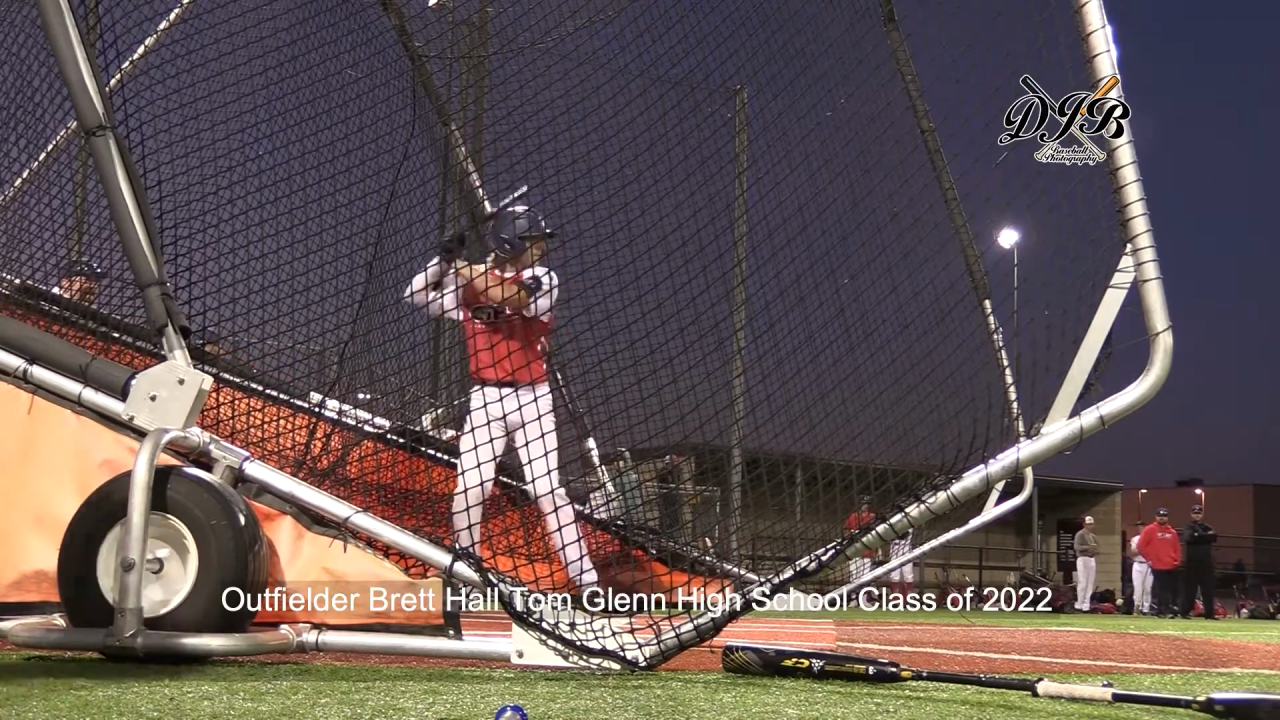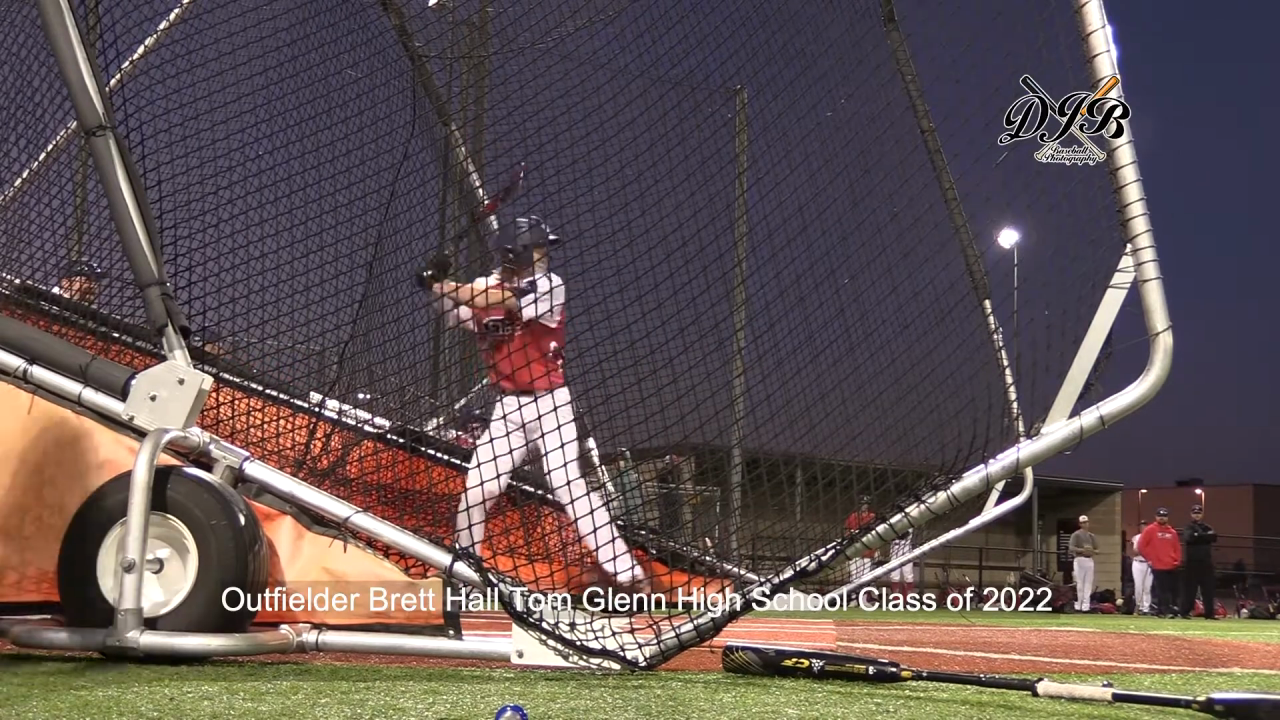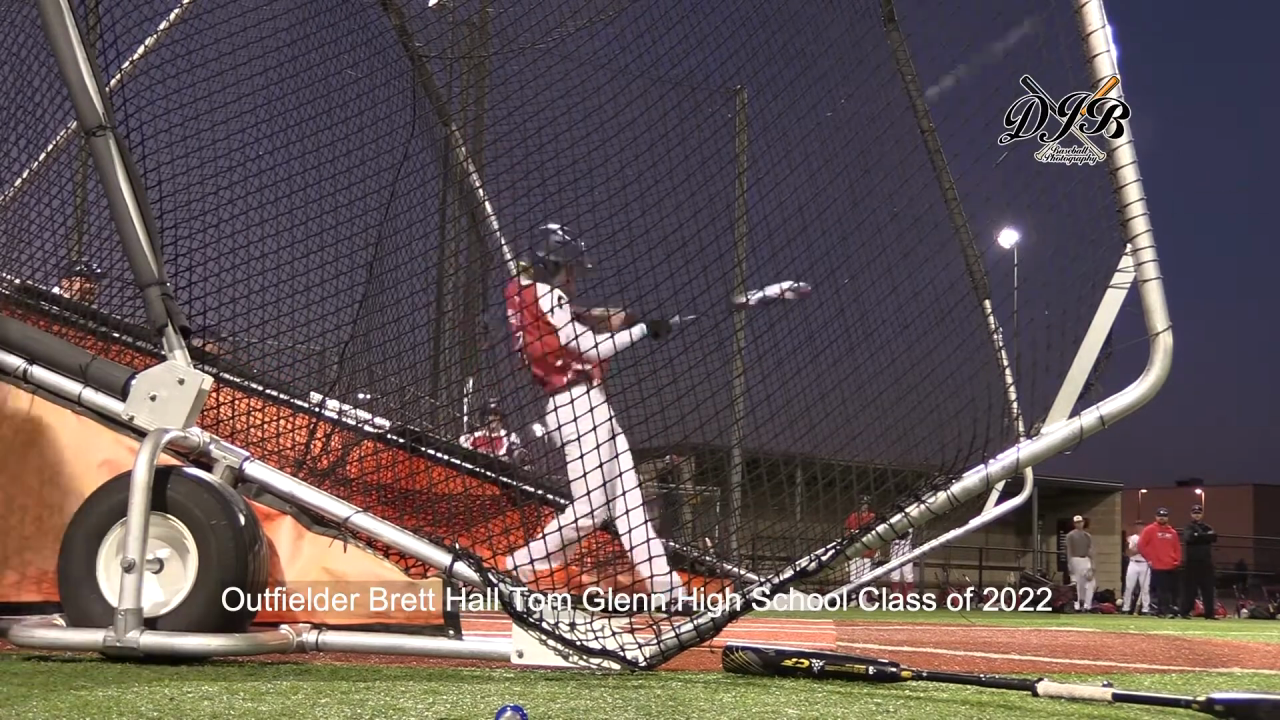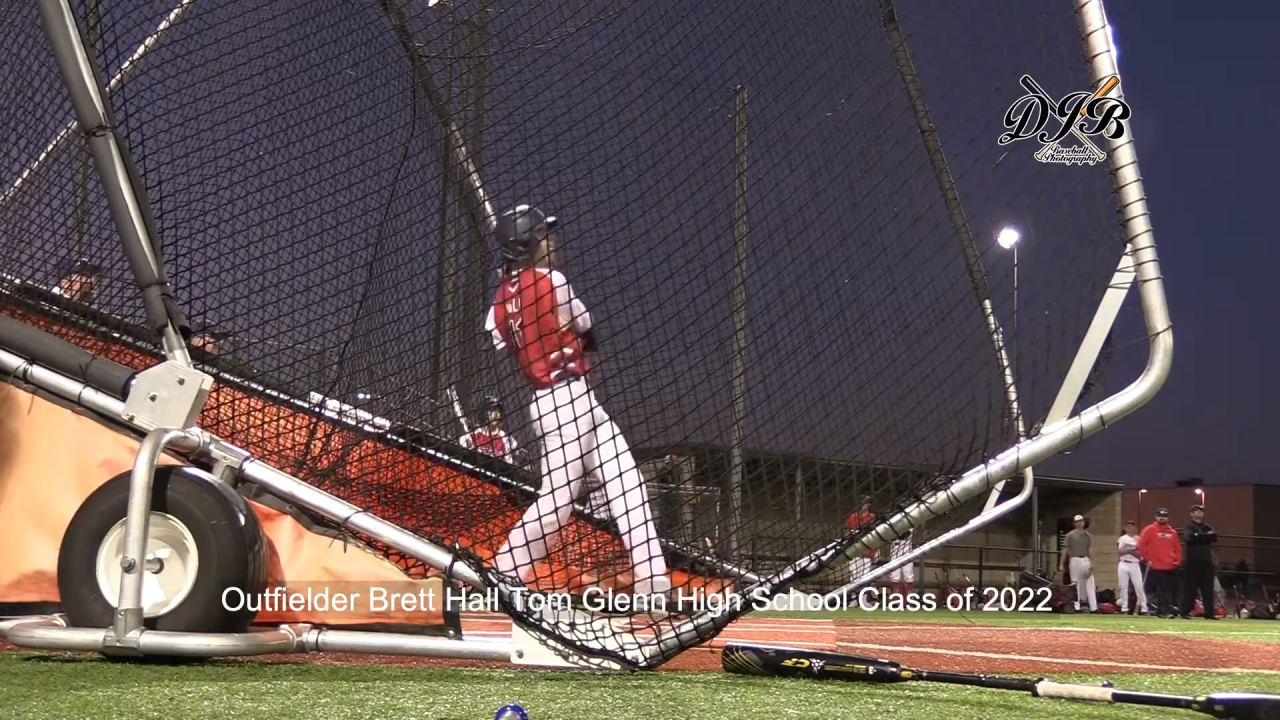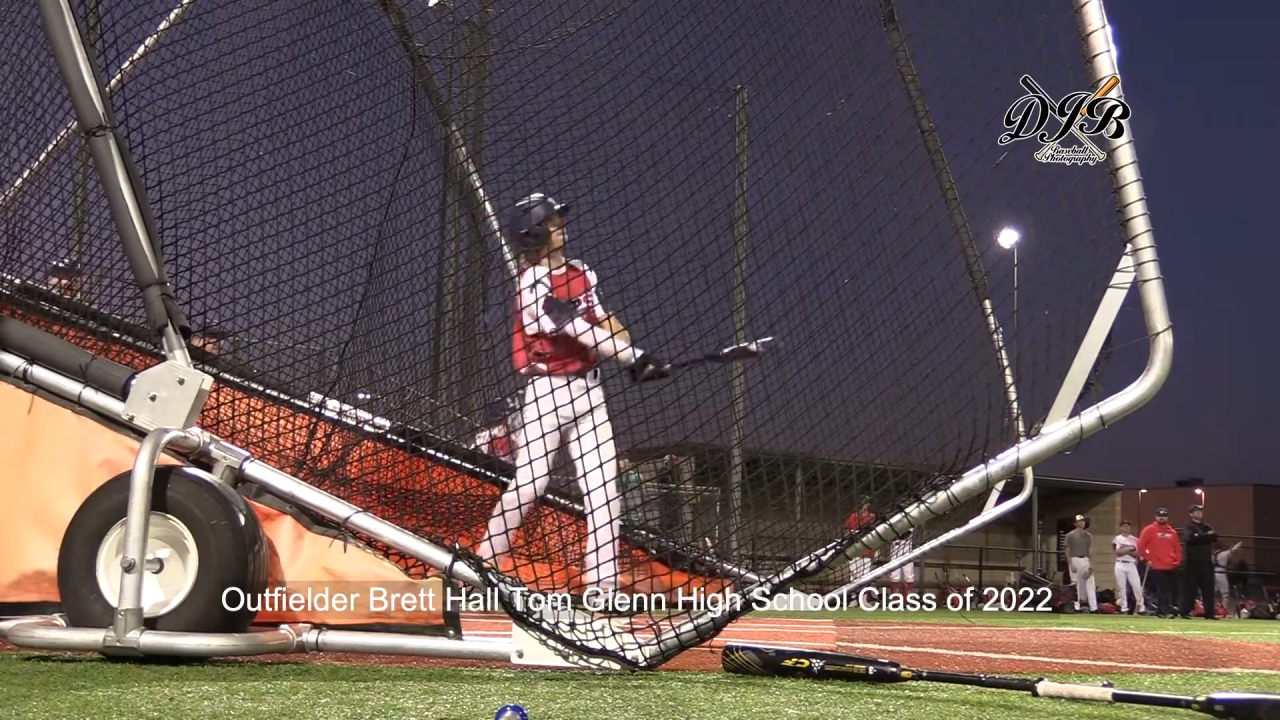
dt=0.4s
person 1, frame 1
left shoulder: (544, 279)
right shoulder: (468, 281)
left elbow: (506, 297)
right elbow: (418, 296)
left wrist: (461, 266)
right wrist: (445, 259)
left hip: (532, 398)
right hip: (486, 400)
left knee: (545, 486)
right knee: (470, 489)
left ankle: (585, 577)
person 1, frame 2
left shoulder: (549, 285)
right shoulder: (486, 288)
left elbow: (499, 299)
right elbow: (453, 316)
left wrist: (442, 286)
right wrist: (440, 282)
left hip: (550, 402)
right hip: (508, 407)
left knee: (567, 484)
right knee: (477, 489)
left ankle: (626, 573)
person 1, frame 3
left shoulder: (520, 291)
right shoulder: (545, 296)
right elbow: (592, 349)
left wrist: (613, 320)
right wrist: (645, 329)
left hip: (593, 408)
right hip: (577, 407)
left knee: (629, 497)
right knee: (588, 511)
left ankle: (664, 586)
right ankle: (515, 570)
person 1, frame 4
left shoulder: (500, 303)
right shoulder: (551, 281)
left elbow: (517, 351)
right elbow: (582, 323)
right wrist: (583, 338)
left hip: (579, 398)
right hip: (563, 401)
left knee: (629, 485)
right knee: (557, 500)
left ankle: (654, 584)
right ankle: (502, 576)
person 1, frame 5
left shoulder: (581, 272)
right shoulder: (532, 282)
left elbow: (602, 319)
right elbow: (575, 329)
left wrist: (634, 356)
right wrist: (632, 356)
left hip: (588, 388)
right hip: (546, 393)
left knee: (603, 489)
right knee: (527, 487)
left ankle: (602, 585)
right ankle: (483, 568)
